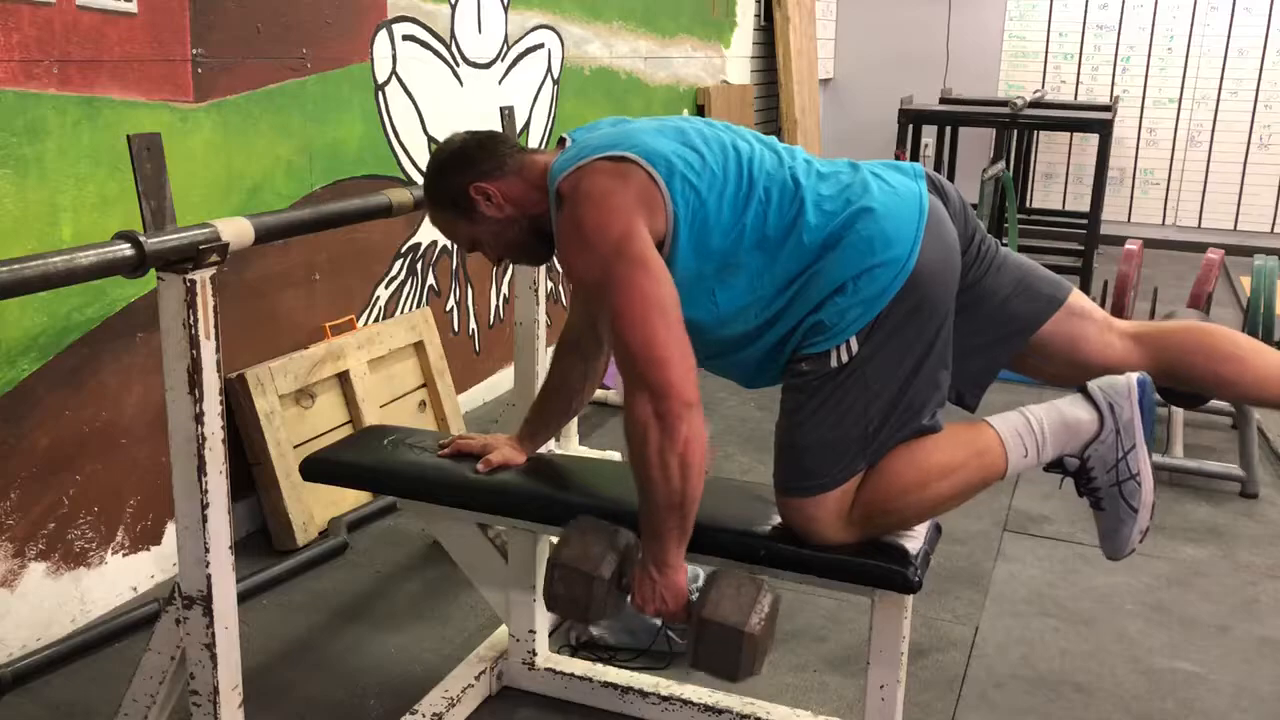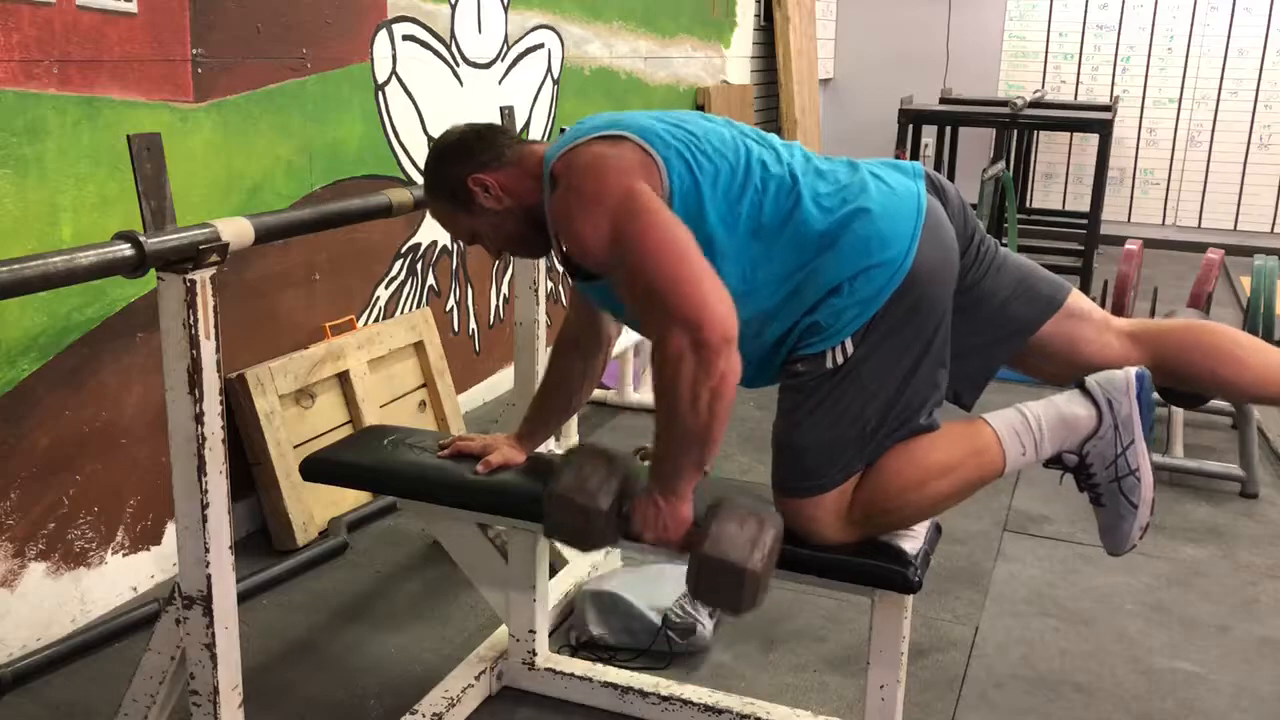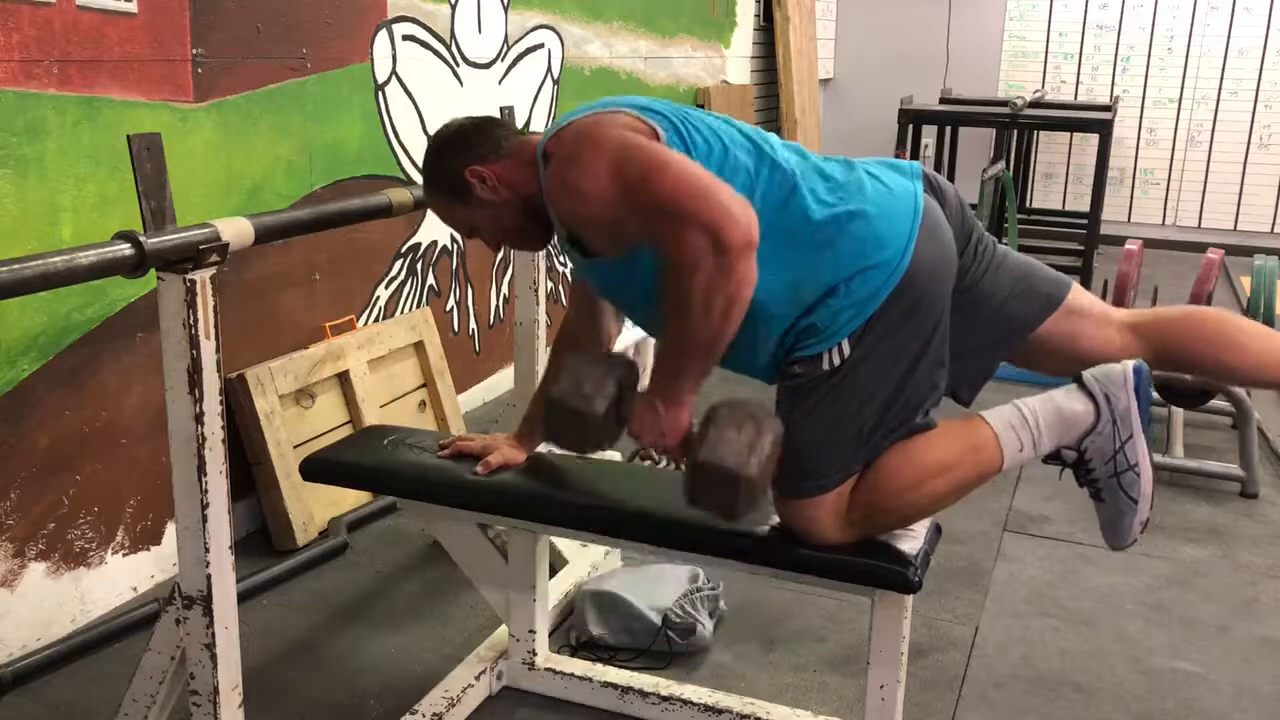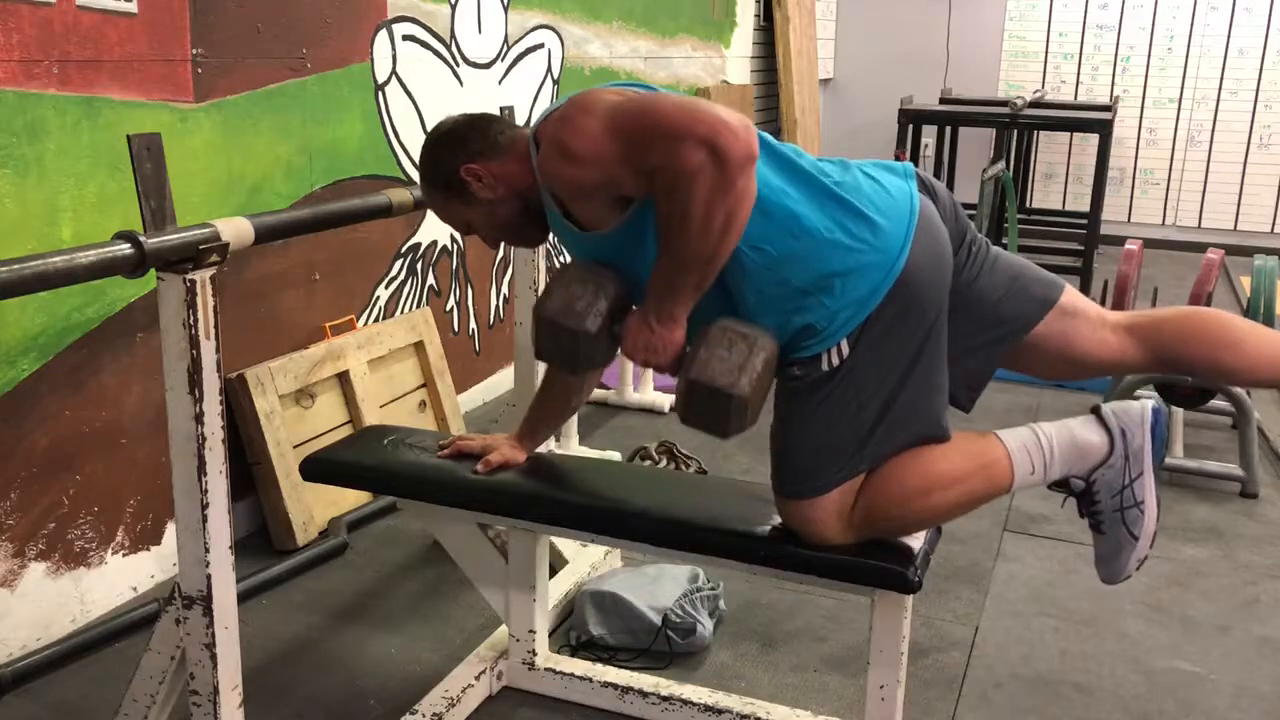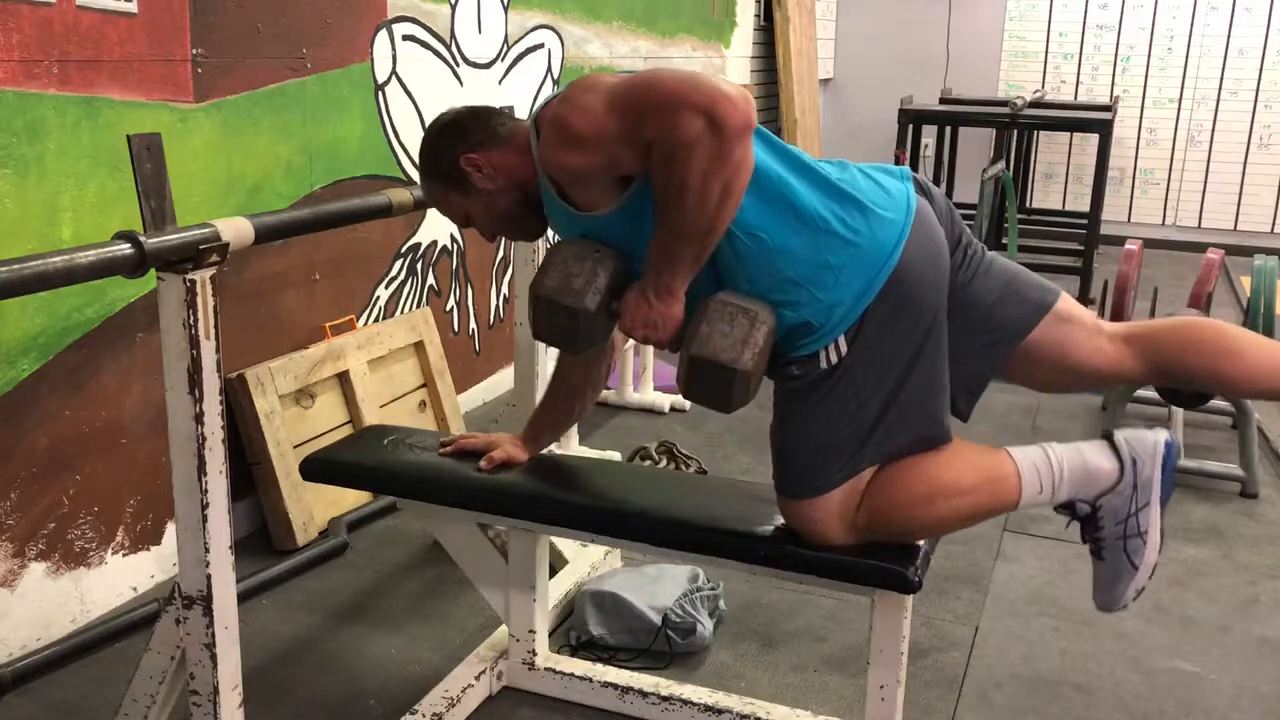
dt=0.2s
person 1, frame 1
left shoulder: (593, 215)
right shoulder: (588, 168)
left elbow: (666, 399)
right elbow: (591, 333)
left wrist: (663, 558)
right wrist: (524, 441)
left hip: (871, 276)
right hip: (911, 214)
left knee: (824, 516)
right knee: (1122, 347)
left ankle: (1072, 427)
person 1, frame 2
left shoulder: (588, 195)
right shoulder: (593, 163)
left elbow: (705, 337)
right elbow: (590, 329)
left wrist: (671, 493)
right wrist: (523, 440)
left hip: (871, 274)
right hip: (910, 212)
left knee: (822, 517)
right knee: (1117, 345)
left ankle: (1070, 423)
person 1, frame 3
left shoulder: (580, 172)
right shoulder: (590, 171)
left elbow: (724, 236)
right elbow: (588, 330)
left wrist: (670, 397)
right wrist: (524, 438)
left hip: (867, 275)
right hip: (907, 213)
left knee: (819, 516)
right knee: (1126, 335)
left ankle: (1067, 419)
person 1, frame 4
left shoulder: (571, 147)
right shoulder: (583, 194)
left elbow: (723, 148)
left wrist: (667, 311)
right wrist: (524, 440)
left hip: (859, 277)
right hip: (901, 220)
left knee: (822, 517)
right knee: (1124, 339)
left ankle: (1081, 447)
person 1, frame 5
left shoulder: (569, 133)
right shoulder: (582, 193)
left elbow: (719, 113)
left wrist: (665, 285)
right wrist: (528, 440)
left hip: (855, 277)
right hip: (896, 224)
left knee: (827, 516)
right knee: (1119, 349)
left ankle: (1095, 471)
